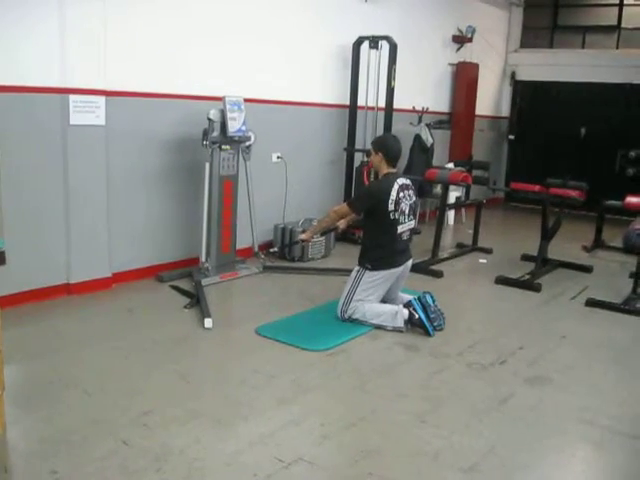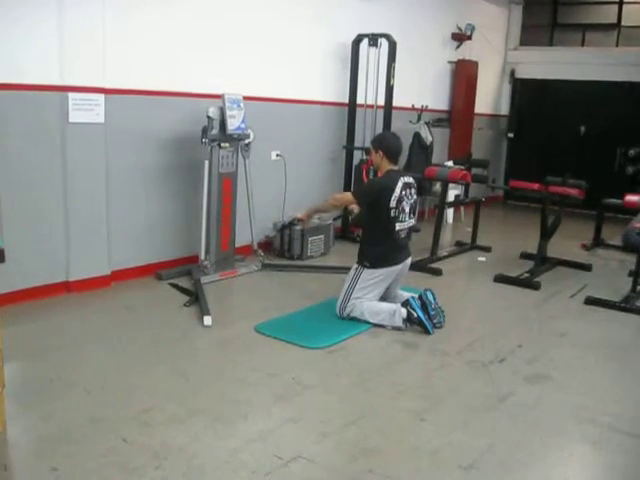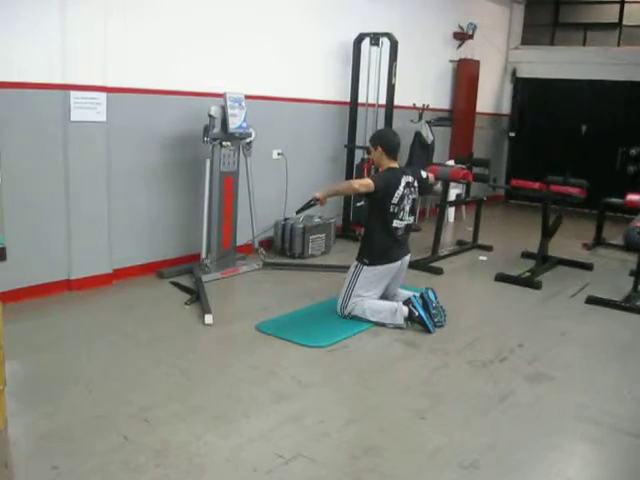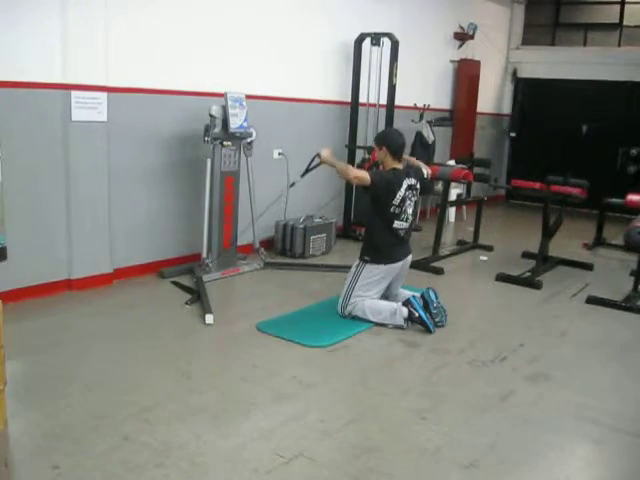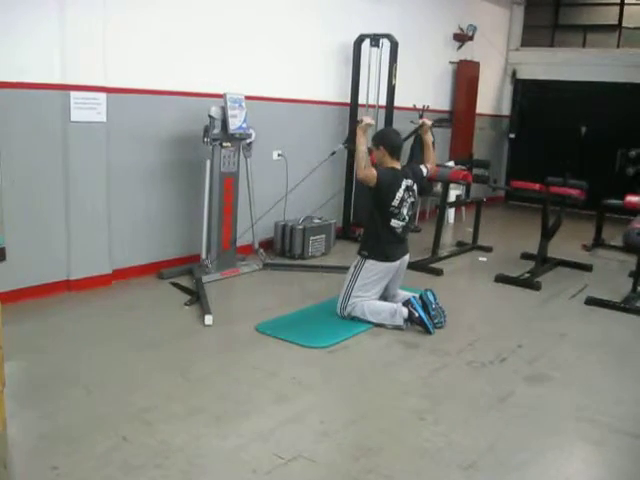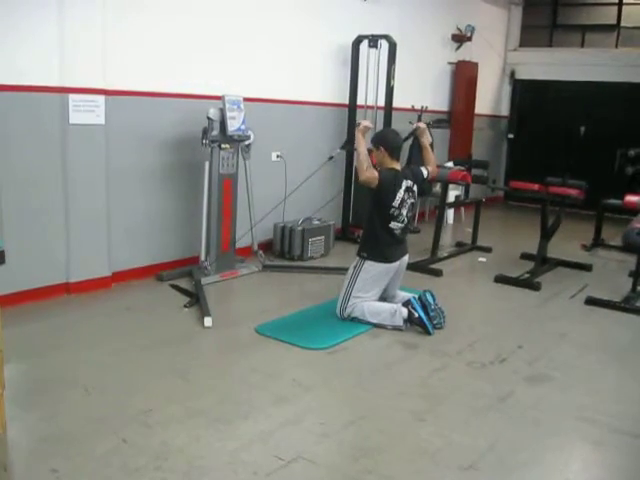
dt=0.5s
person 1, frame 1
left shoulder: (376, 189)
right shoulder: (407, 184)
left elbow: (338, 212)
left wrist: (310, 233)
right wrist: (348, 220)
left hip: (379, 266)
right hip: (403, 260)
left knee: (348, 310)
right knee: (387, 298)
left ankle: (406, 316)
right ankle: (419, 305)
person 1, frame 2
left shoulder: (380, 184)
right shoulder: (409, 181)
left elbow: (339, 201)
left wrist: (309, 213)
right wrist: (362, 206)
left hip: (378, 262)
right hip: (402, 258)
left knee: (347, 307)
right knee: (386, 295)
left ankle: (404, 314)
right ankle: (420, 302)
person 1, frame 3
left shoulder: (384, 180)
right shoulder: (412, 176)
left elbow: (358, 185)
right elbow: (431, 179)
left wrist: (326, 193)
left hip: (377, 259)
right hip: (401, 255)
left knee: (348, 306)
right knee: (387, 295)
left ankle: (406, 313)
right ankle: (420, 301)
person 1, frame 4
left shoulder: (385, 179)
right shoulder: (414, 177)
left elbow: (354, 175)
right elbow: (427, 170)
left wrist: (329, 158)
right wrist: (405, 158)
left hip: (378, 259)
right hip: (403, 255)
left knee: (349, 305)
right knee: (388, 294)
left ankle: (405, 313)
right ankle: (422, 301)
person 1, frame 5
left shoulder: (386, 179)
right shoulder: (412, 176)
left elbow: (362, 174)
right elbow: (430, 165)
left wrist: (360, 135)
right wrist: (426, 134)
left hip: (377, 258)
right hip: (400, 254)
left knee: (348, 306)
right knee: (388, 295)
left ankle: (405, 313)
right ankle: (420, 302)
person 1, frame 6
left shoulder: (386, 179)
right shoulder: (413, 176)
left elbow: (365, 176)
right elbow: (432, 168)
left wrist: (359, 137)
right wrist: (424, 140)
left hip: (376, 258)
right hip: (400, 254)
left knee: (348, 308)
right knee: (388, 296)
left ankle: (405, 314)
right ankle: (418, 304)
